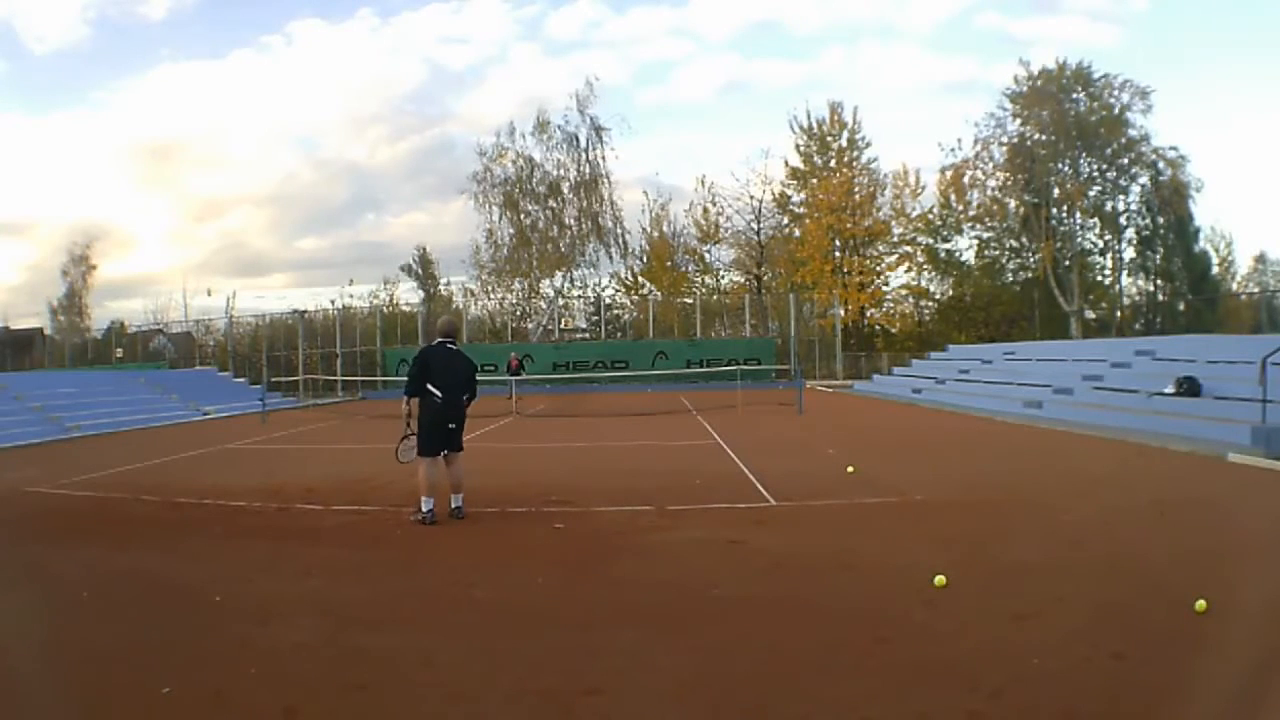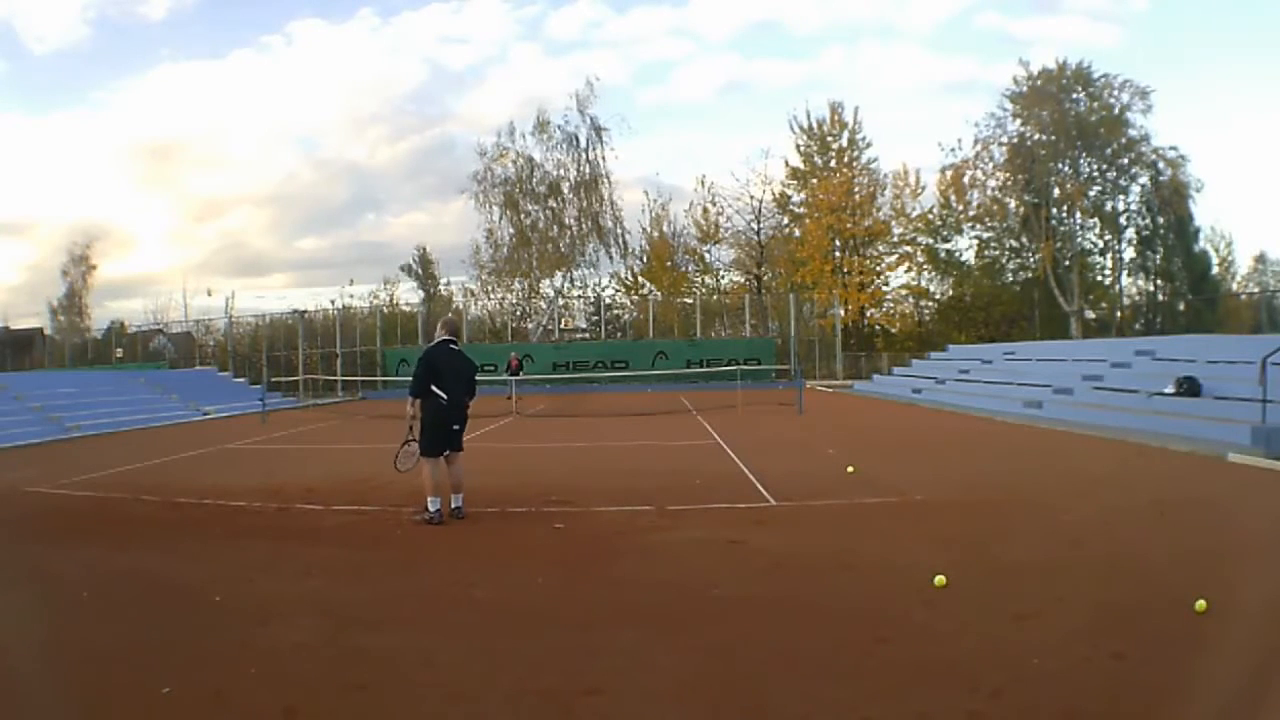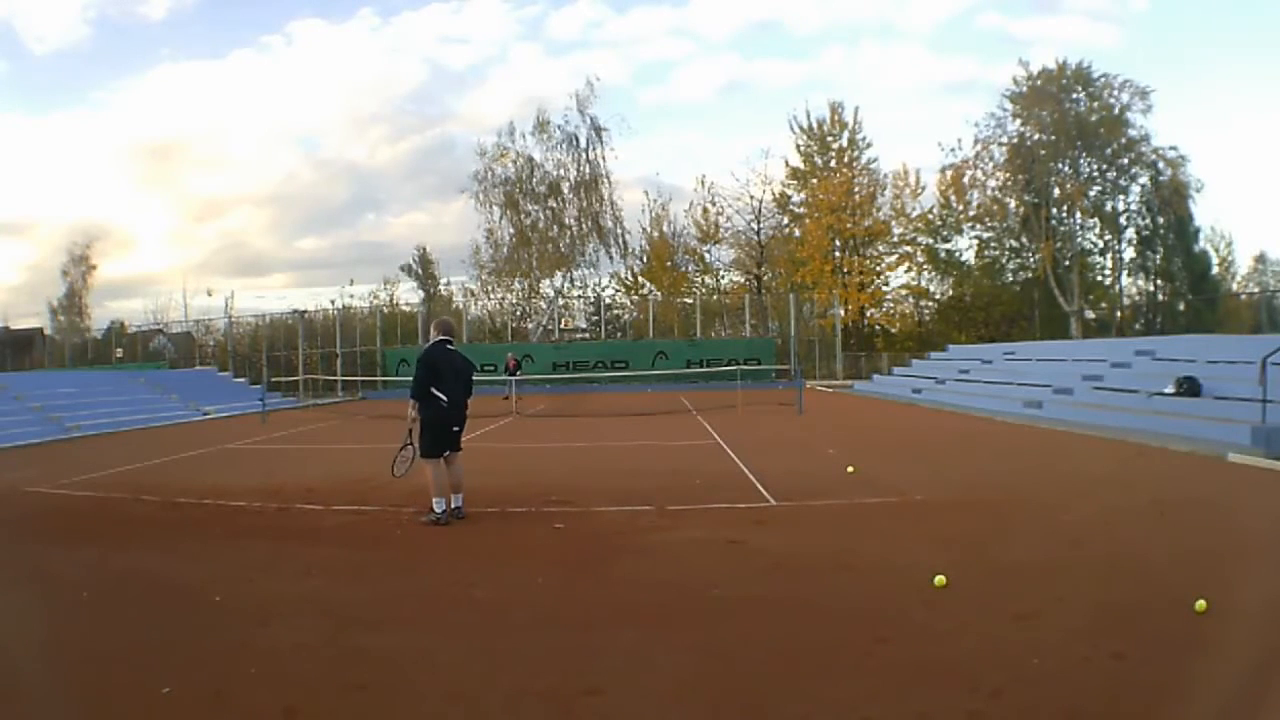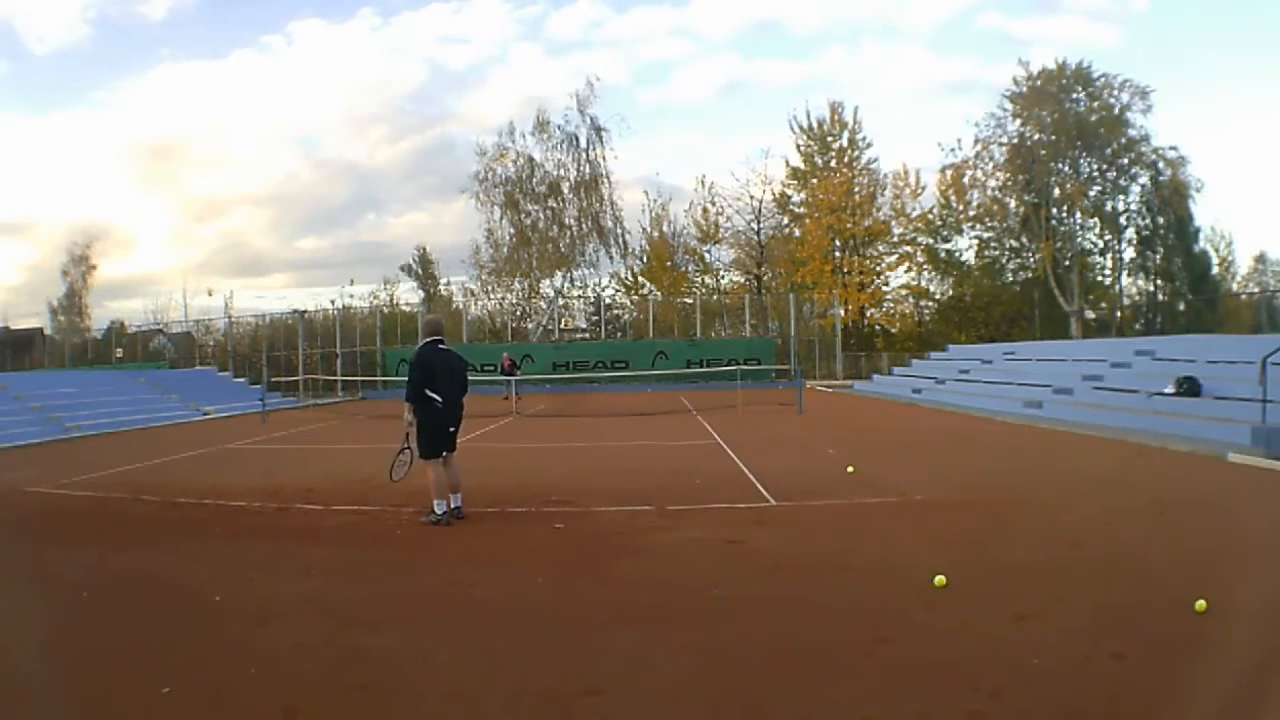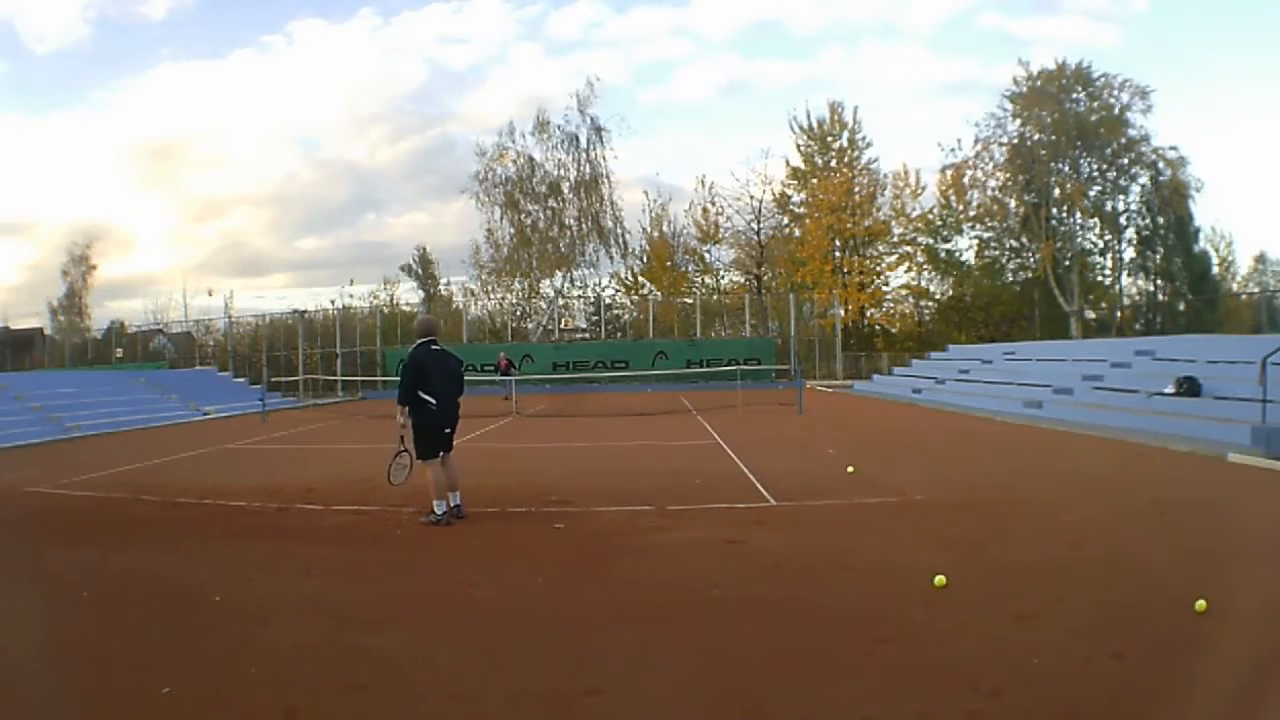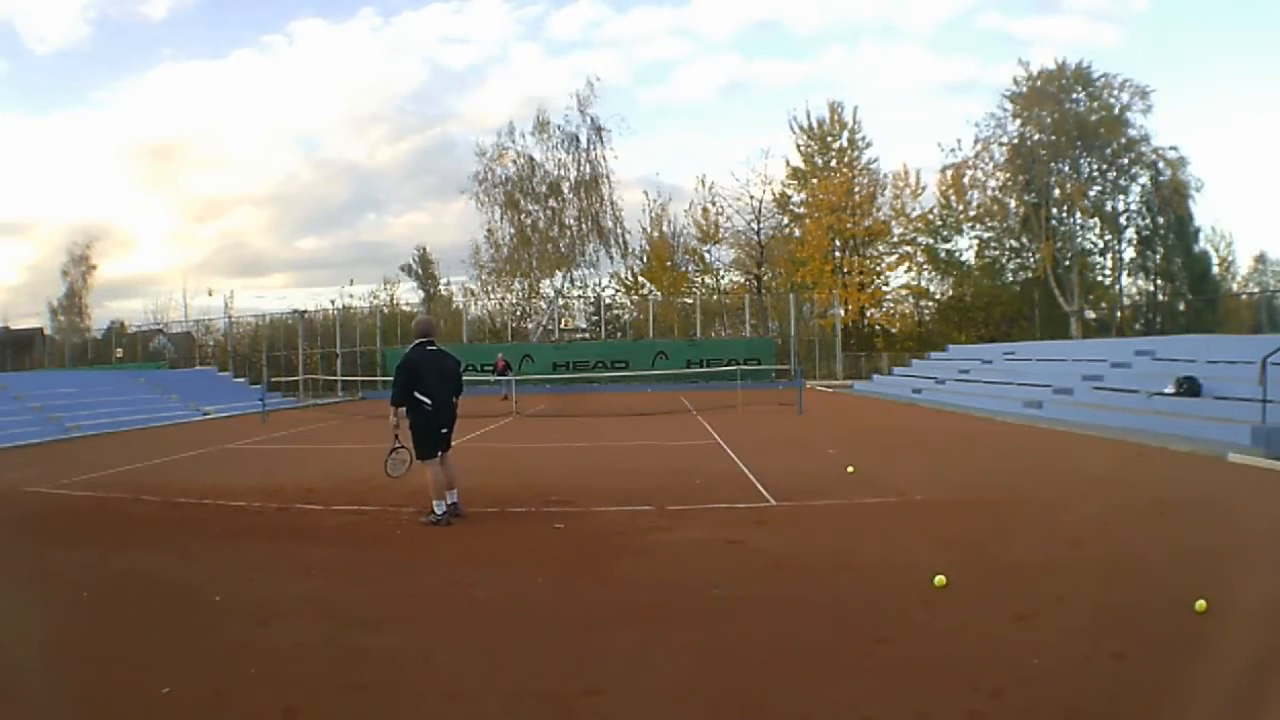
dt=0.2s
person 1, frame 1
left shoulder: (427, 353)
right shoulder: (465, 360)
left elbow: (413, 380)
right elbow: (471, 391)
left wrist: (407, 403)
left hip: (432, 414)
right hip: (456, 414)
left knee: (427, 461)
right knee: (453, 460)
left ankle: (427, 511)
right ankle: (457, 507)
person 1, frame 2
left shoulder: (432, 352)
right shoulder: (466, 360)
left elbow: (419, 381)
right elbow: (470, 391)
left wrist: (411, 405)
left hip: (435, 414)
right hip: (458, 414)
left knee: (430, 460)
right knee: (453, 460)
left ankle: (434, 510)
right ankle: (457, 507)
person 1, frame 3
left shoulder: (430, 353)
right shoulder: (462, 359)
left elbow: (419, 383)
right elbow: (467, 389)
left wrist: (413, 408)
left hip: (434, 415)
right hip: (457, 414)
left knee: (432, 462)
right knee: (452, 459)
left ankle: (439, 511)
right ankle: (457, 507)
person 1, frame 4
left shoulder: (422, 354)
right shoulder: (454, 357)
left elbow: (414, 386)
right elbow: (462, 387)
left wrist: (409, 411)
left hip: (430, 416)
right hip: (453, 413)
left knee: (432, 463)
right knee: (449, 459)
left ankle: (440, 512)
right ankle: (456, 506)
person 1, frame 5
left shoulder: (415, 356)
right shoulder: (450, 357)
left elbow: (406, 388)
right elbow: (459, 387)
left wrist: (402, 413)
left hip: (426, 417)
right hip: (449, 414)
left knee: (430, 463)
right knee: (447, 458)
left ankle: (440, 512)
right ankle: (456, 505)
person 1, frame 6
left shoulder: (410, 358)
right shoulder: (448, 358)
left elbow: (400, 389)
right elbow: (457, 387)
left wrist: (395, 414)
left hip: (423, 417)
right hip: (446, 414)
left knee: (429, 463)
right knee: (444, 458)
left ankle: (440, 512)
right ankle: (453, 504)
